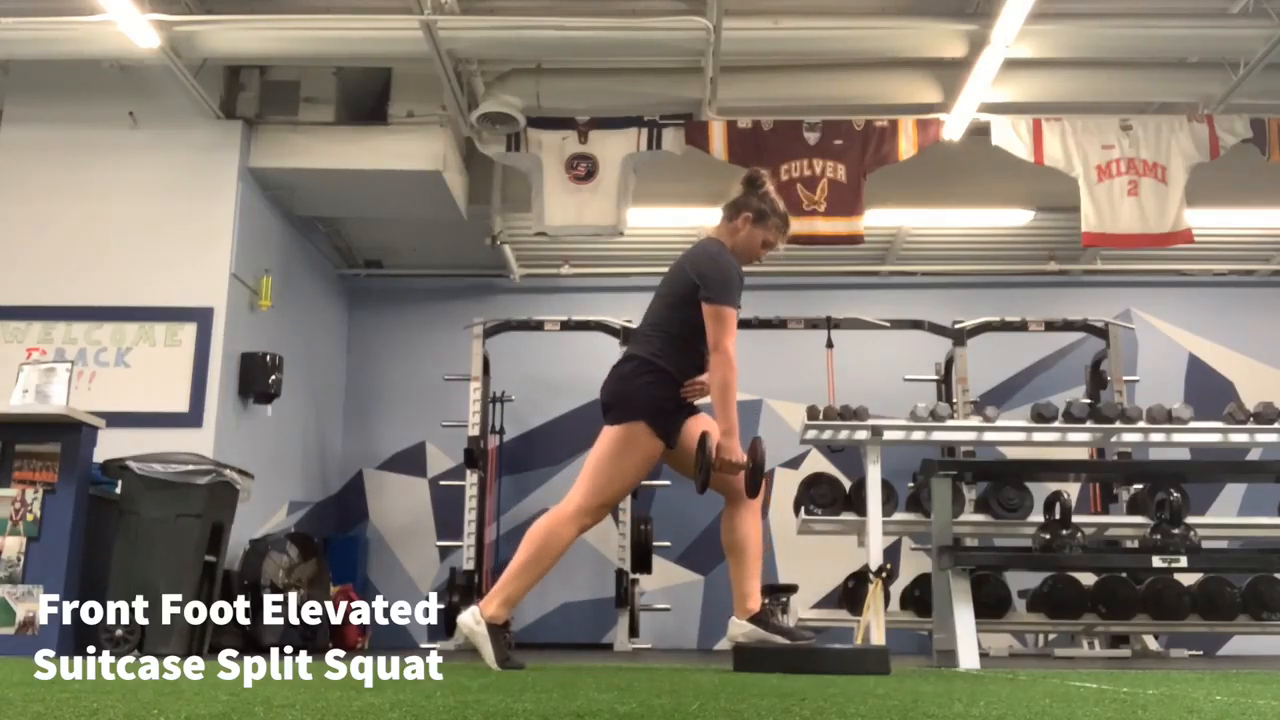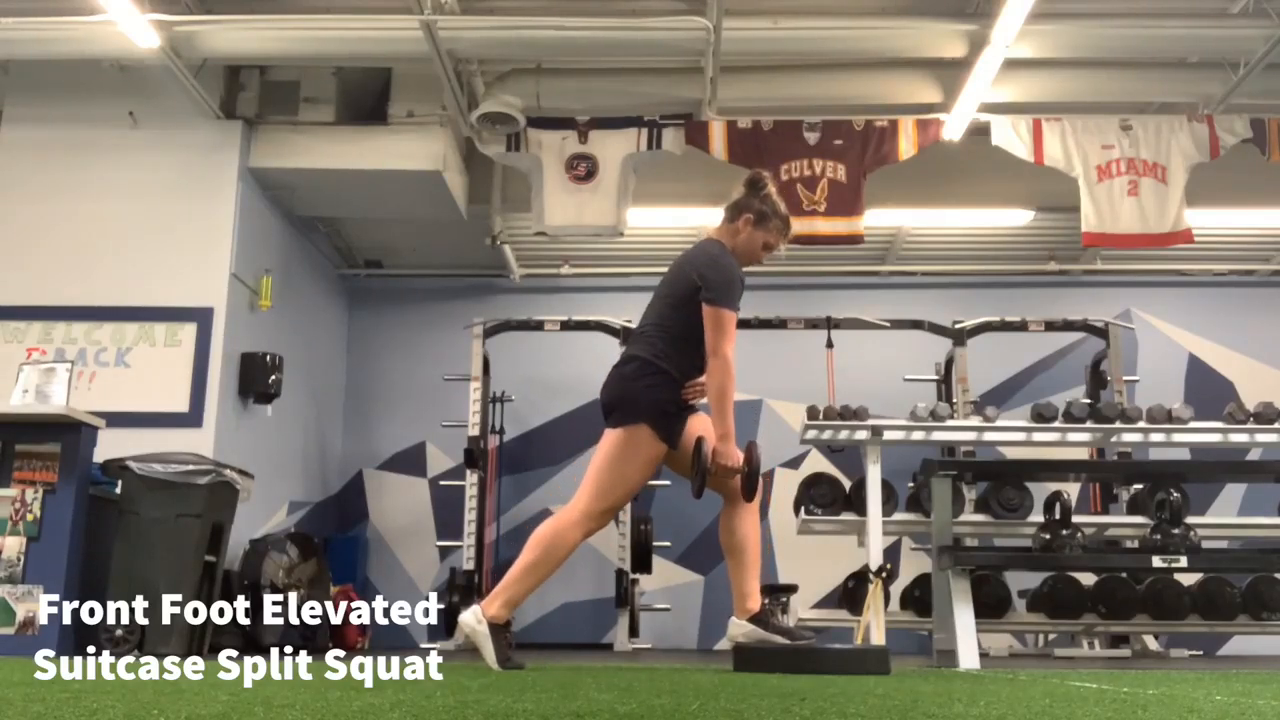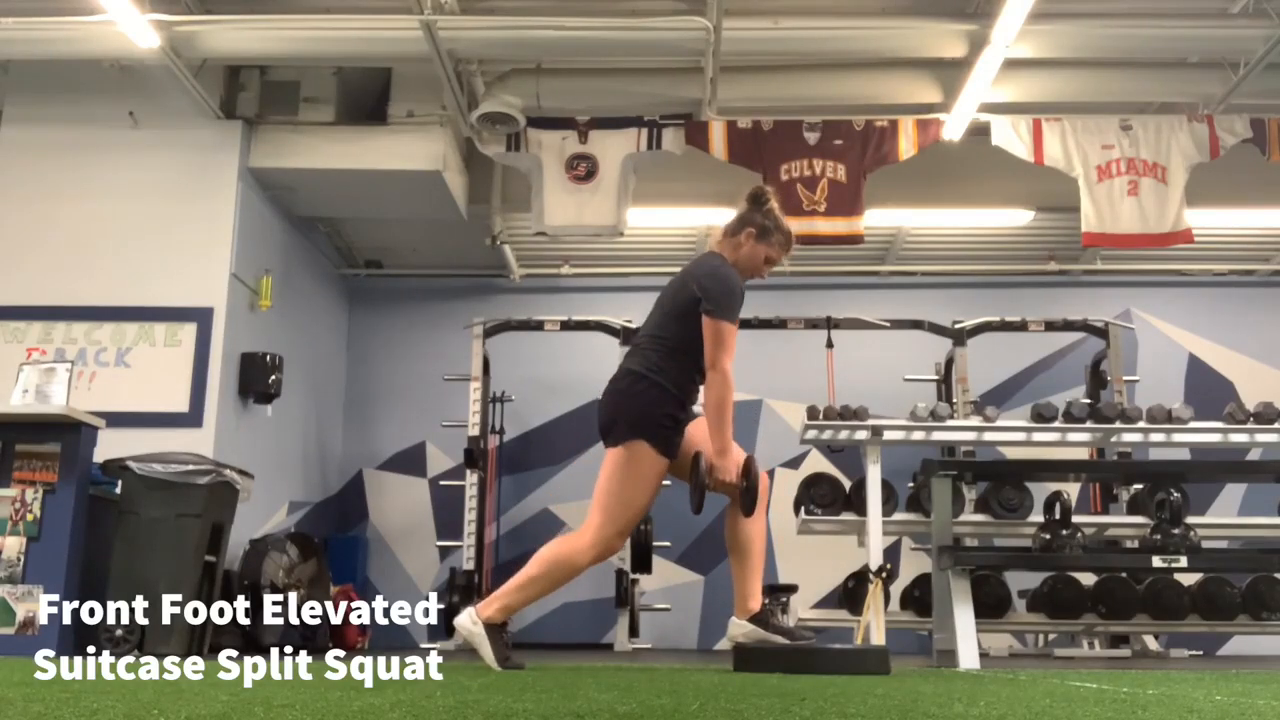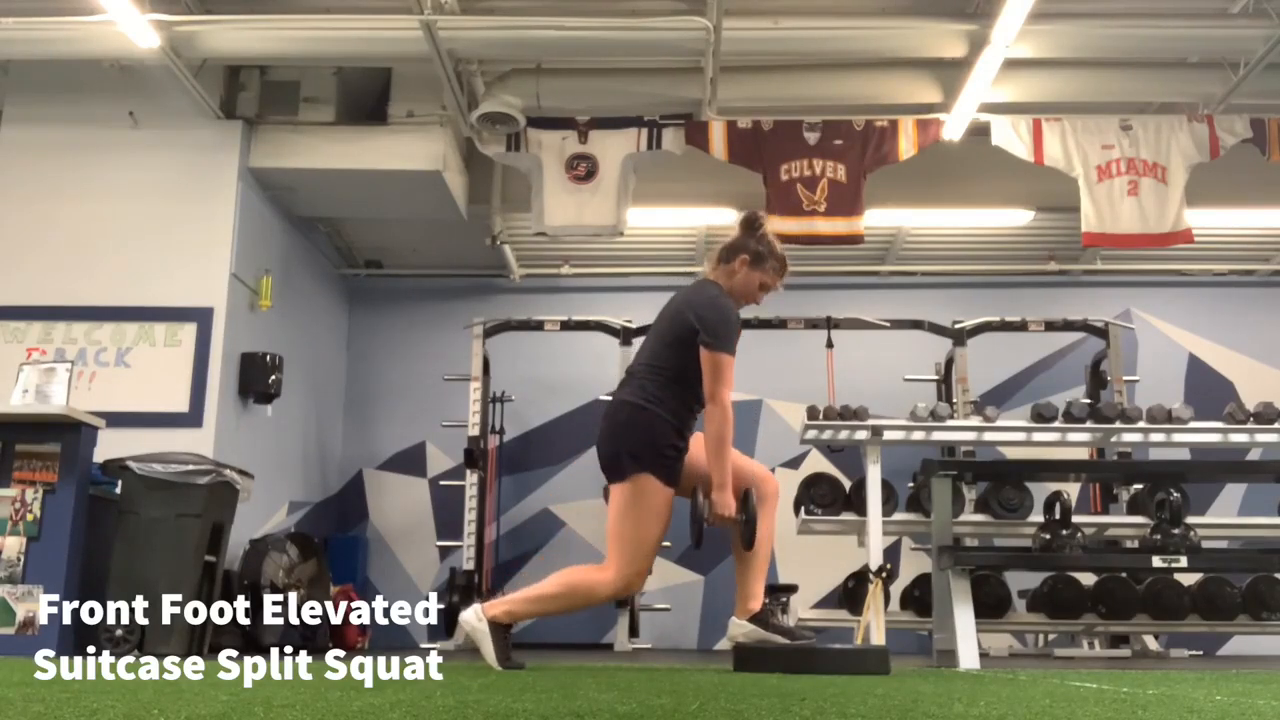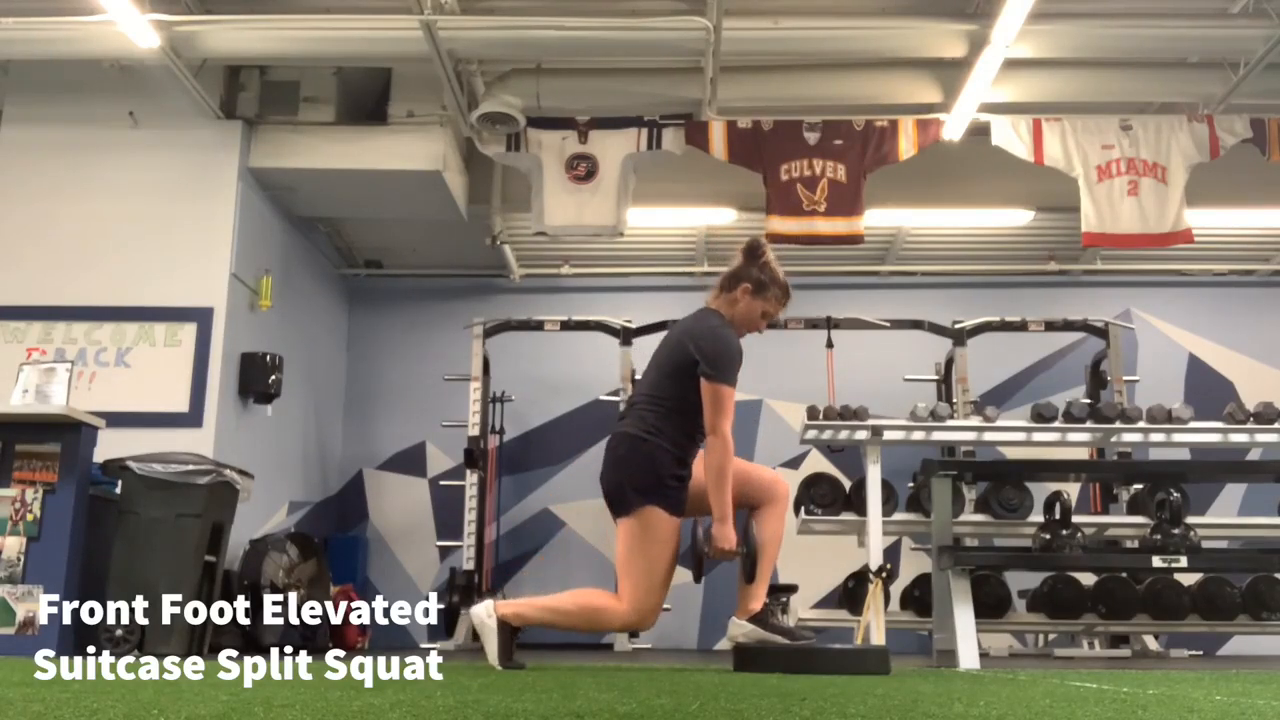
dt=0.4s
person 1, frame 1
left shoulder: (704, 258)
right shoulder: (721, 267)
right elbow: (723, 352)
left wrist: (703, 378)
right wrist: (729, 436)
left hip: (664, 397)
right hip: (642, 394)
left knee: (744, 487)
right knee: (583, 508)
left ankle: (748, 615)
right ankle: (489, 615)
person 1, frame 2
left shoulder: (704, 258)
right shoulder: (723, 269)
right elbow: (720, 355)
left wrist: (702, 380)
right wrist: (724, 438)
left hip: (662, 396)
right hip: (644, 395)
left knee: (742, 486)
right knee: (589, 513)
left ankle: (749, 616)
right ankle: (490, 615)
person 1, frame 3
left shoulder: (706, 271)
right shoulder: (724, 281)
right elbow: (719, 370)
right wrist: (722, 453)
left hip: (658, 407)
right hip: (643, 408)
left knee: (755, 485)
right knee: (602, 538)
left ankle: (749, 615)
right ankle: (486, 615)
person 1, frame 4
left shoulder: (698, 298)
right shoulder: (720, 311)
right elbow: (717, 403)
right wrist: (721, 488)
left hip: (652, 432)
right hip: (642, 436)
left knee: (762, 487)
right knee: (622, 578)
left ankle: (750, 615)
right ankle: (492, 614)
person 1, frame 5
left shoulder: (700, 326)
right shoulder: (721, 341)
right elbow: (718, 435)
right wrist: (723, 521)
left hip: (656, 462)
right hip: (646, 468)
left knee: (773, 491)
right knee: (636, 613)
left ankle: (751, 615)
right ankle: (503, 614)
